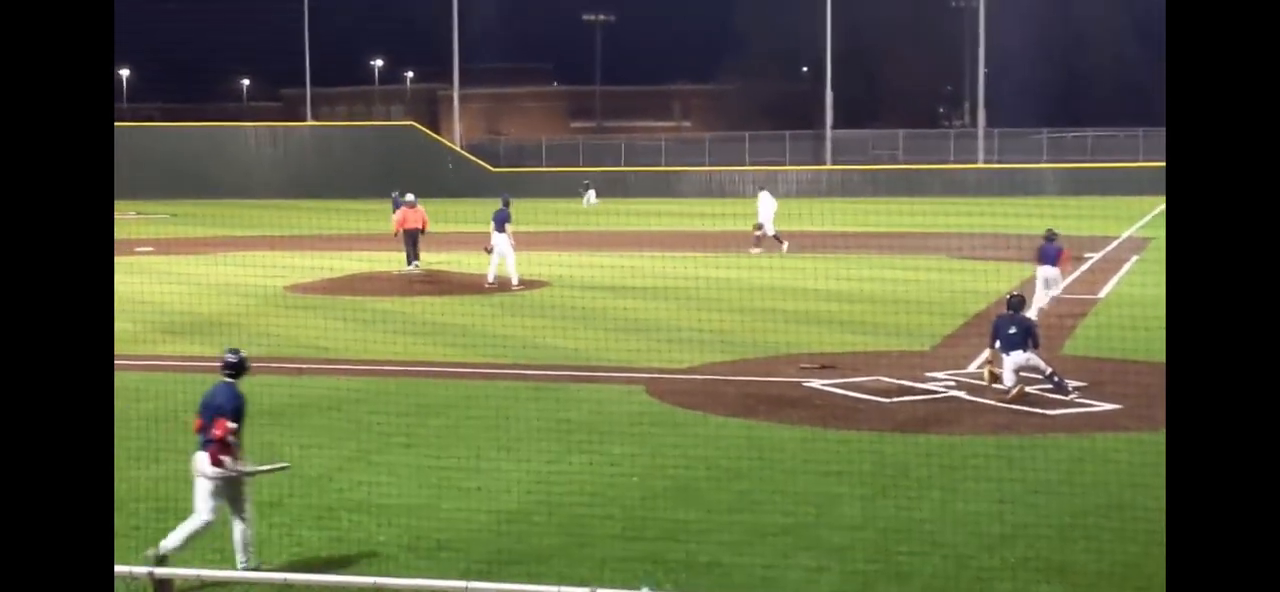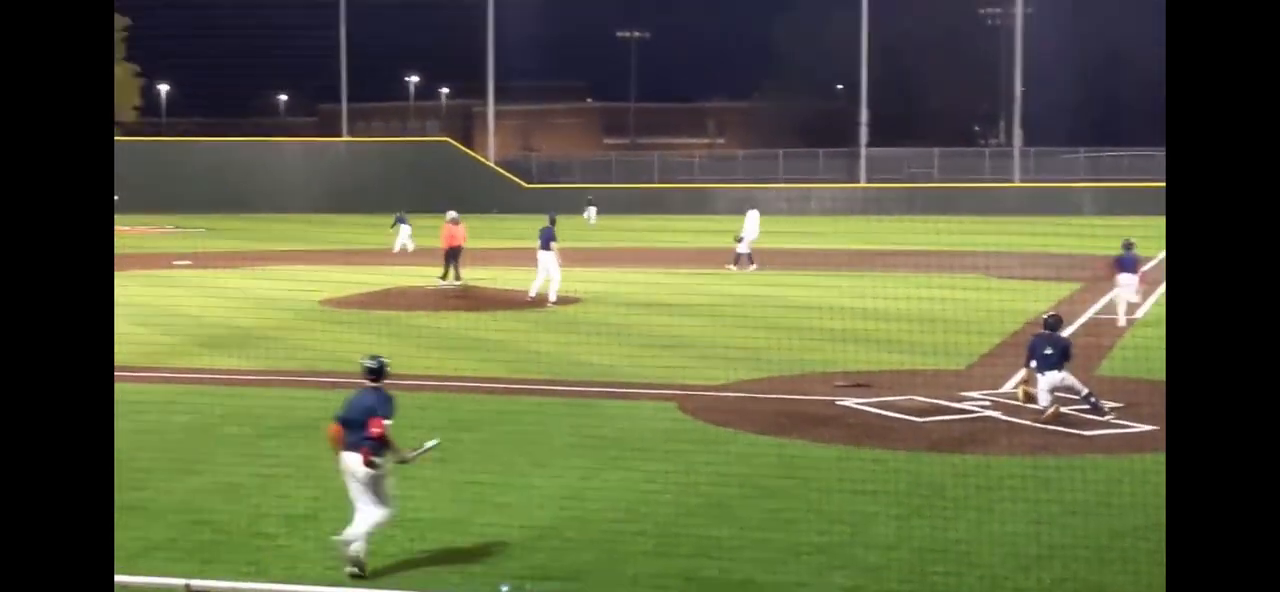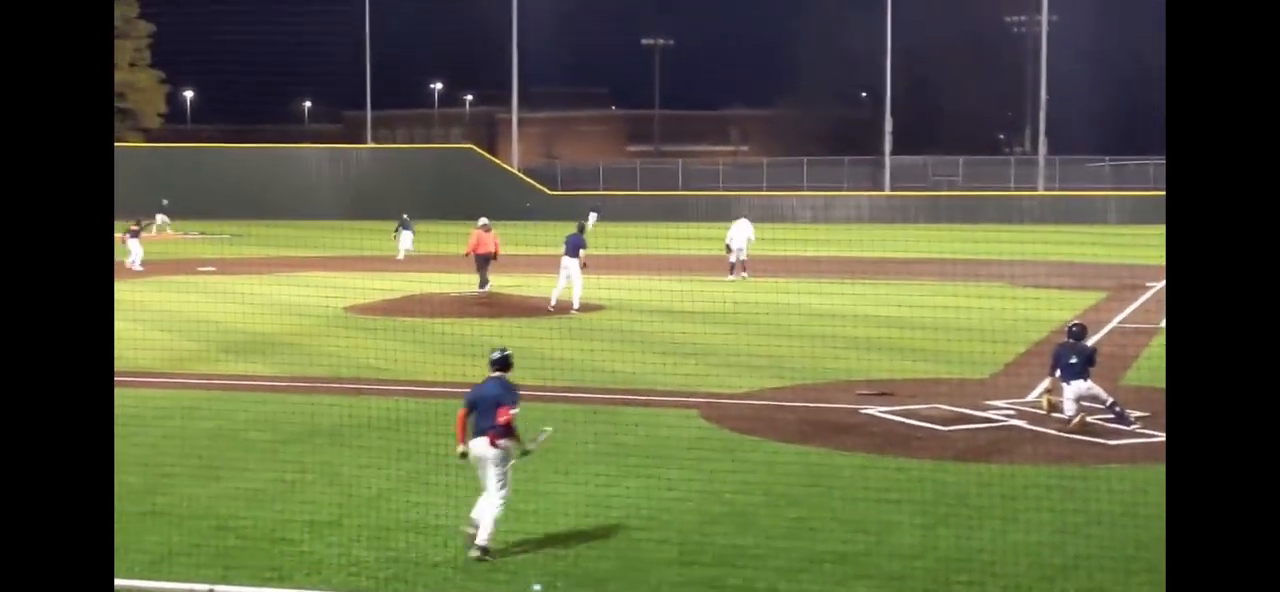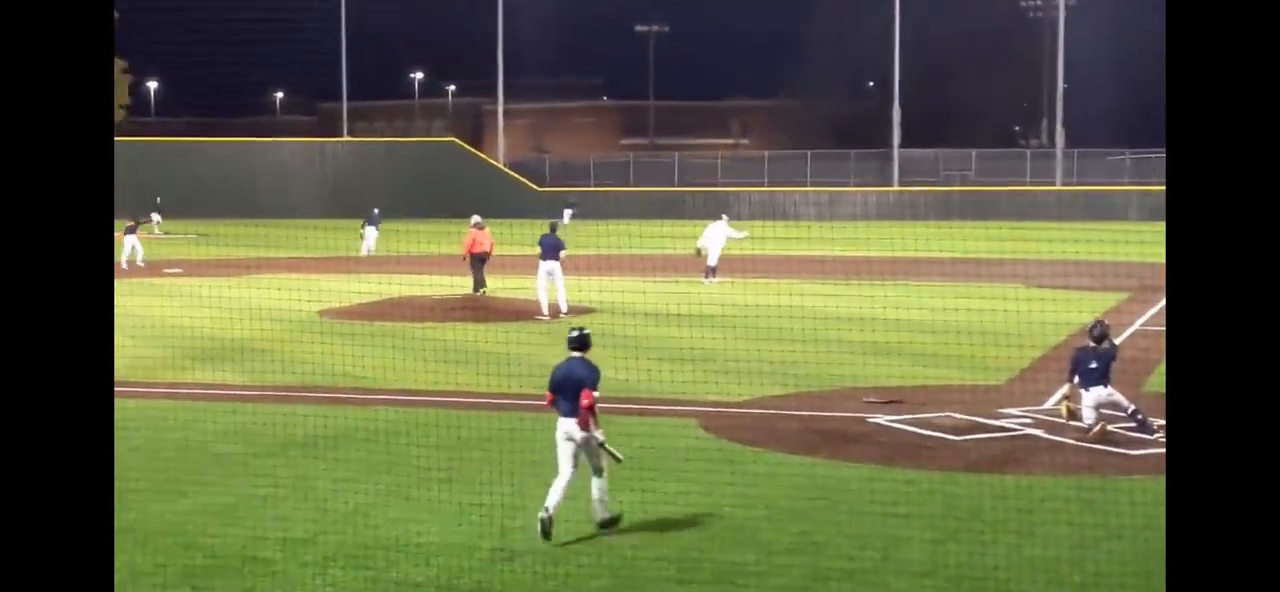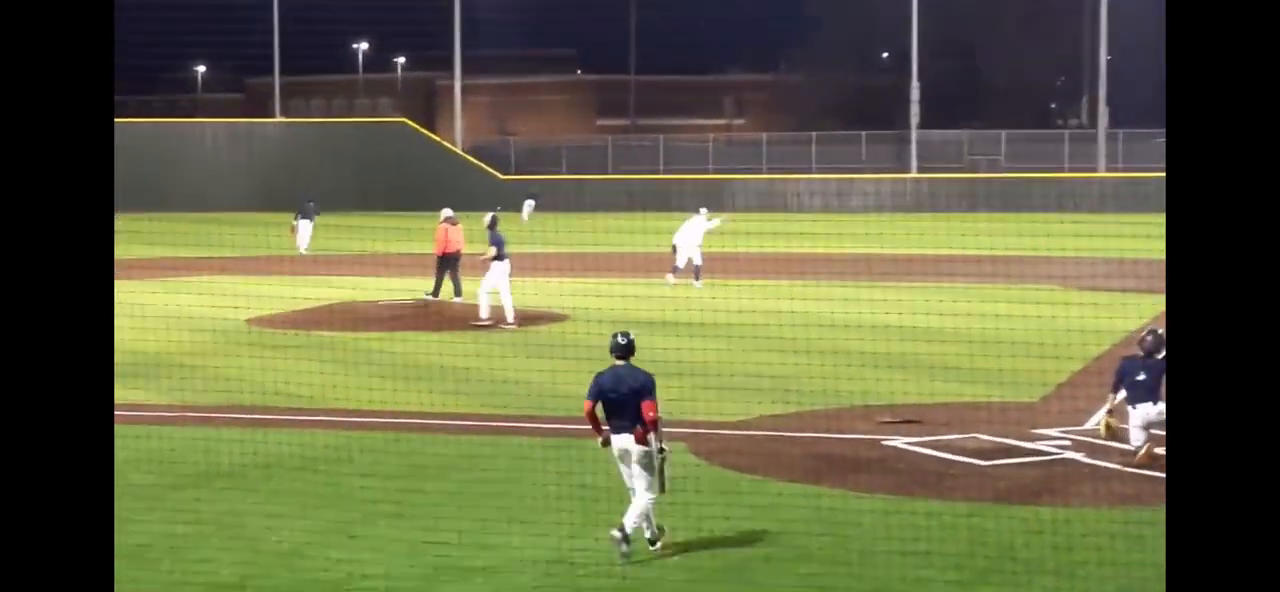
dt=0.4s
person 1, frame 1
left shoulder: (212, 392)
right shoulder: (235, 396)
left elbow: (199, 427)
right elbow: (221, 434)
right wrist: (239, 459)
left hip: (202, 459)
right hip: (222, 461)
left knee: (203, 517)
right knee: (240, 514)
left ankle: (163, 551)
right ankle: (245, 566)
person 1, frame 2
left shoulder: (353, 399)
right shoulder: (384, 399)
left elbow: (335, 431)
right elbow: (378, 431)
left wrist: (342, 454)
right wrist: (397, 453)
left hip: (349, 458)
right hip: (370, 459)
left knee: (364, 509)
right knee: (380, 510)
left ankle: (356, 559)
right ankle: (349, 539)
person 1, frame 3
left shoulder: (478, 388)
right shoulder: (509, 389)
left elbow: (462, 416)
right elbow: (506, 420)
left wrist: (461, 444)
right wrist: (520, 444)
left hip: (477, 444)
right hip: (498, 444)
left knee: (491, 491)
right knee: (497, 496)
left ankle: (475, 522)
right ankle: (481, 545)
person 1, frame 4
left shoulder: (559, 369)
right shoulder: (591, 370)
left elbow: (550, 400)
right elbow: (587, 402)
right wrist: (595, 428)
left hip: (563, 425)
right hip: (583, 427)
left knee: (564, 474)
right knee: (598, 472)
left ankle: (548, 511)
right ankle: (603, 517)
person 1, frame 5
left shoulder: (601, 378)
right shoulder: (644, 378)
left elbow: (588, 409)
right elbow: (650, 413)
left wrist: (600, 433)
right wrist: (659, 441)
left hip: (616, 440)
right hip: (639, 441)
left knee: (636, 488)
right knee: (647, 493)
left ankle: (651, 534)
right ankle: (623, 529)
